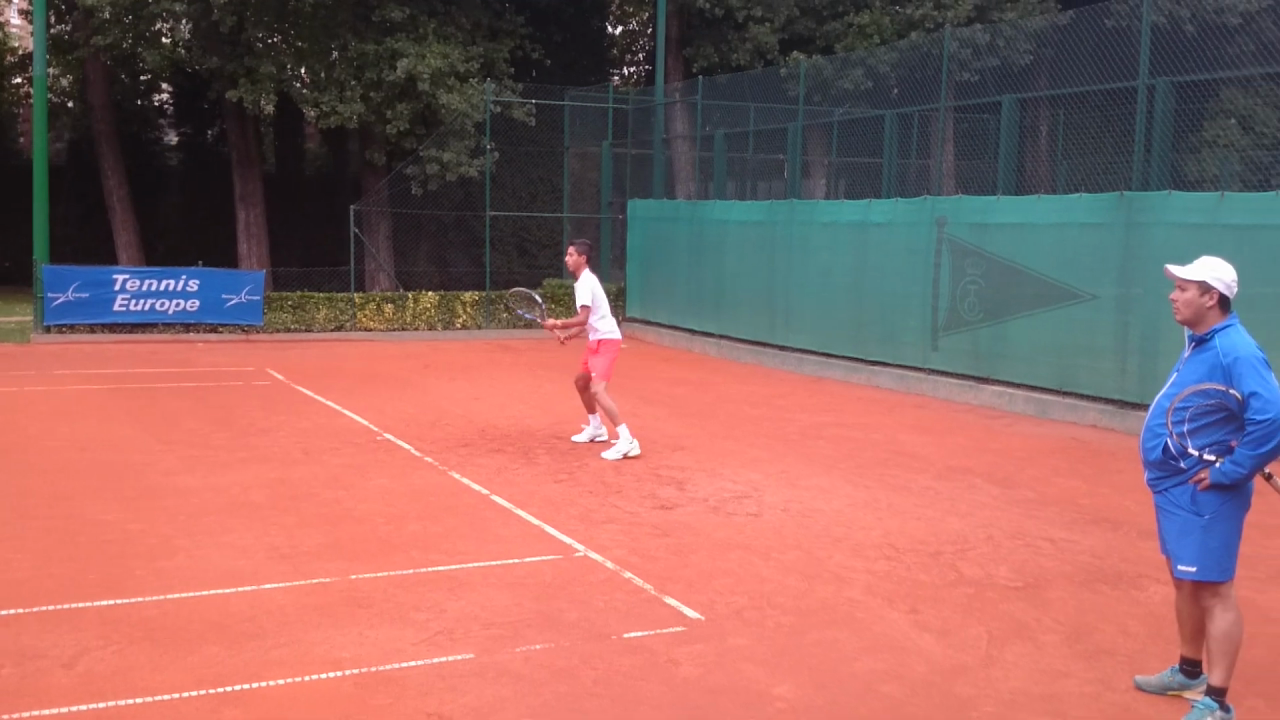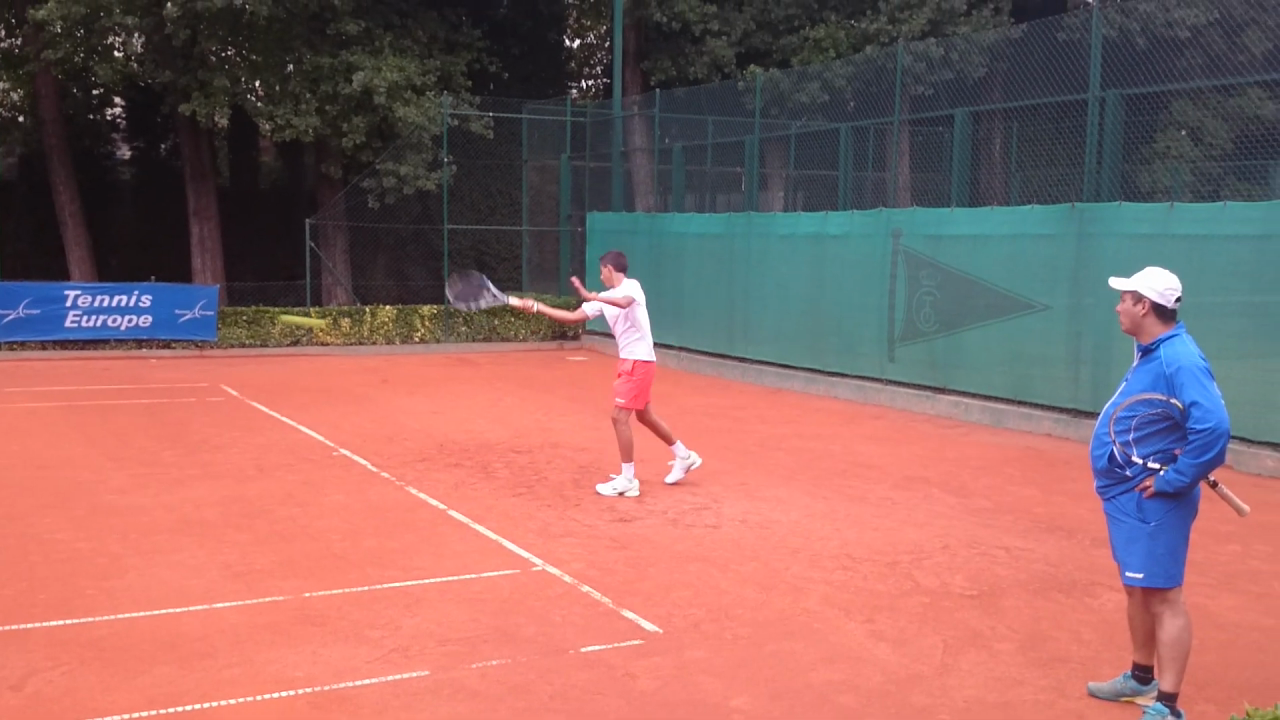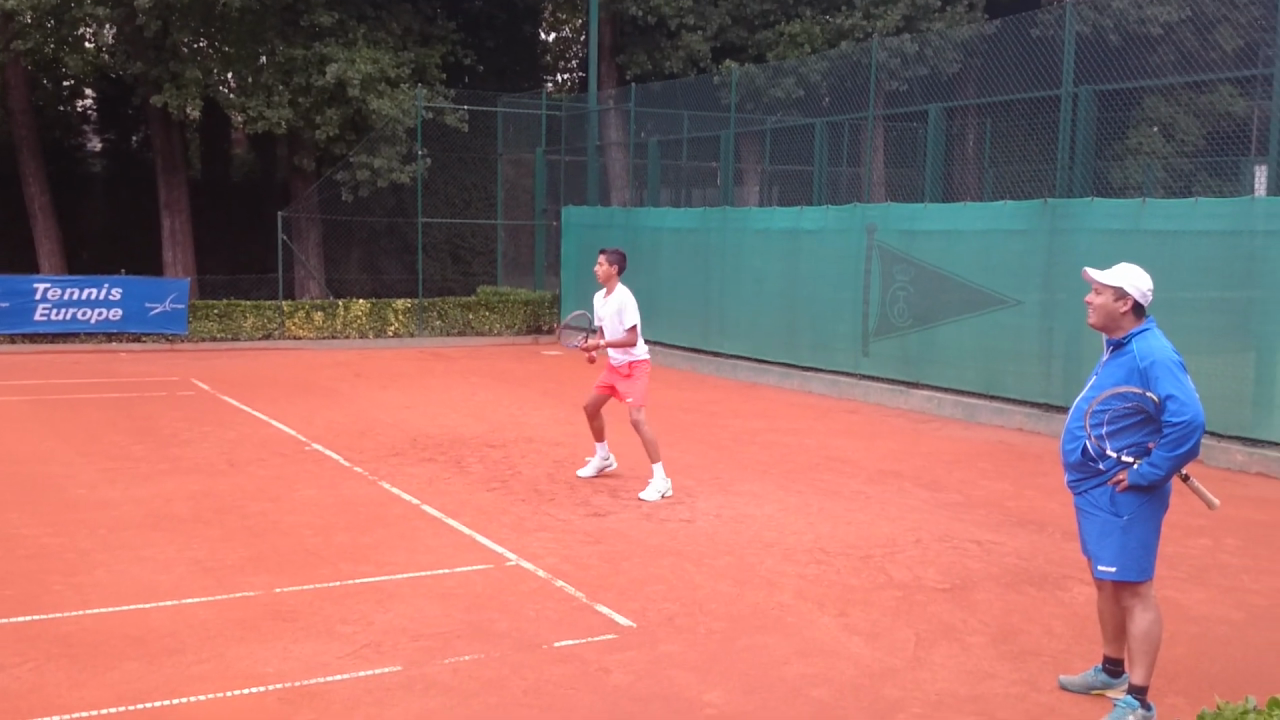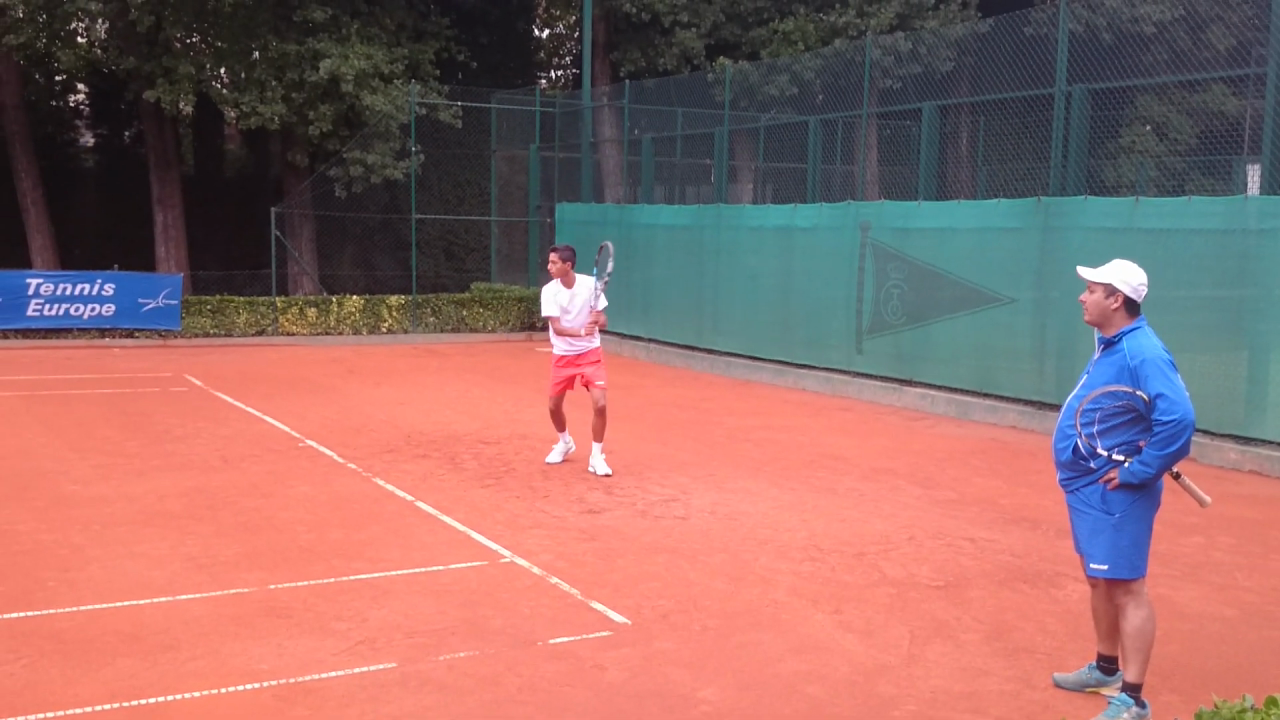
dt=1s
person 1, frame 1
left shoulder: (1235, 350)
right shoulder: (1198, 344)
left wrist: (1228, 472)
left hip: (1203, 495)
right hip: (1175, 487)
left knee: (1213, 591)
right knee: (1185, 584)
right ankle: (1189, 672)
person 1, frame 2
left shoulder: (1179, 359)
right shoulder: (1150, 354)
left elbow: (1212, 428)
left wrist: (1172, 480)
left hip: (1151, 502)
right hip: (1127, 496)
left knee: (1163, 598)
right knee: (1137, 591)
right ankle: (1141, 678)
person 1, frame 3
left shoulder: (1151, 353)
right shoulder: (1116, 349)
left elbow: (1188, 420)
left wrist: (1146, 474)
left hip: (1121, 496)
right hip: (1095, 489)
left knee: (1133, 592)
right knee: (1106, 584)
right ankle: (1111, 672)
person 1, frame 4
left shoulder: (1143, 353)
right shoulder: (1109, 347)
left elbow: (1178, 420)
left wrist: (1137, 472)
left hip: (1114, 495)
right hip: (1088, 487)
left knee: (1125, 590)
right knee: (1100, 582)
right ankle: (1106, 669)
person 2, frame 1
left shoulder: (585, 282)
right shoulder: (584, 281)
left elbow: (583, 319)
left wrist: (555, 325)
right wrist: (569, 334)
left hip: (607, 341)
right hip: (598, 340)
left knee: (598, 391)
right knee: (581, 381)
left ankle: (627, 439)
right ankle: (595, 427)
person 2, frame 2
left shoulder: (632, 286)
right shoulder: (602, 299)
left elbow: (625, 301)
right elbow: (574, 317)
left wrist: (592, 296)
right wrist: (539, 308)
left hip: (638, 361)
right hip: (631, 362)
left knee: (619, 418)
right knee: (644, 415)
left ankle: (628, 480)
right ankle: (684, 455)
person 2, frame 3
left shoulder: (625, 298)
right shoulder: (598, 298)
left elbow: (632, 340)
left wrist: (601, 344)
right wrist: (592, 348)
left hip: (634, 364)
right hip: (614, 364)
left knee: (638, 420)
right knee: (590, 407)
left ankle: (660, 479)
right ankle: (603, 458)
person 2, frame 4
left shoulder: (589, 284)
right shoulder: (549, 291)
left elbow: (601, 318)
right elbow: (557, 329)
left wrist: (593, 325)
right wrist: (582, 331)
left hip: (591, 353)
right hip: (563, 356)
left knee: (599, 403)
right knee: (554, 405)
left ankle: (596, 457)
right ankle: (565, 441)
